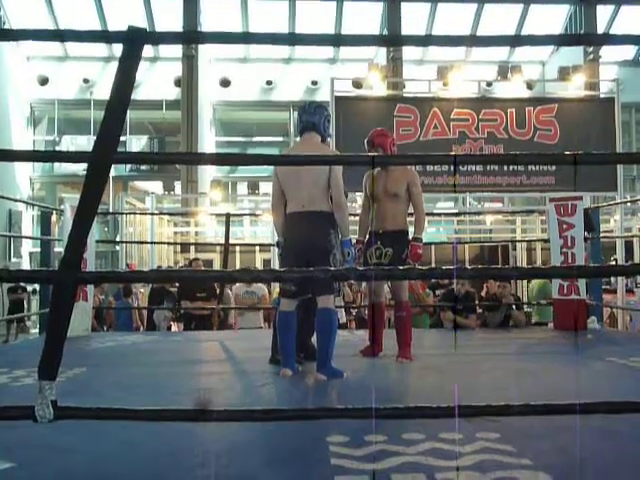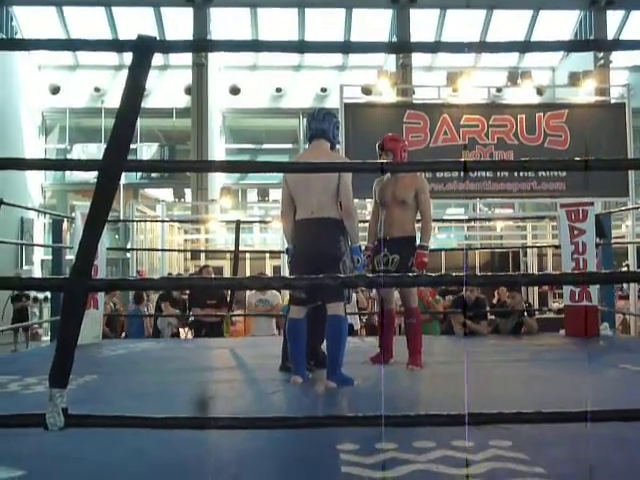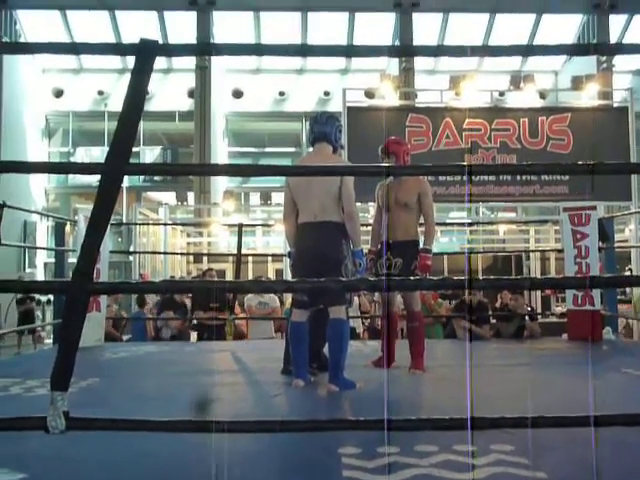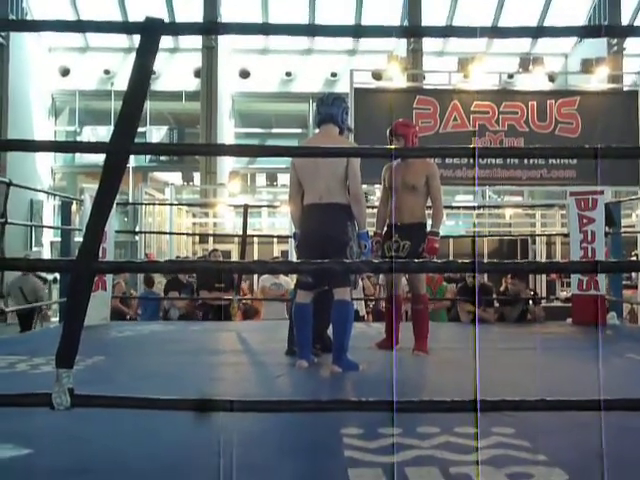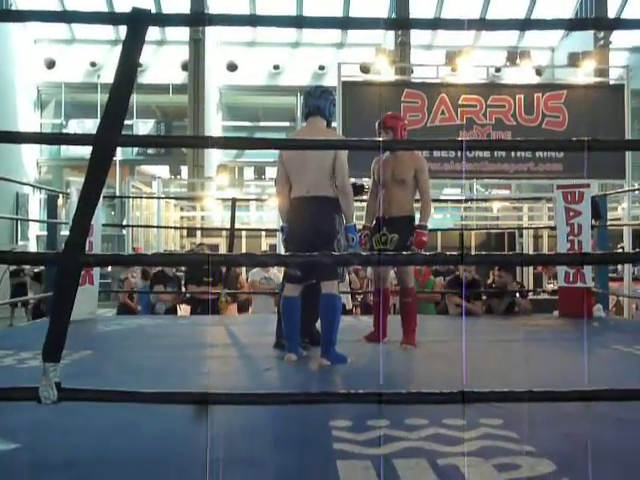
dt=0.7s
person 1, frame 1
right shoulder: (329, 155)
left elbow: (276, 207)
right elbow: (338, 202)
left wrist: (282, 239)
right wrist: (346, 238)
left hip: (292, 229)
right hip: (321, 227)
left knee: (288, 299)
right knee: (325, 298)
left ankle: (287, 363)
right ankle: (324, 366)
person 1, frame 2
right shoulder: (338, 161)
left elbow: (286, 214)
right elbow: (348, 209)
left wrist: (291, 246)
right wrist: (355, 245)
left hip: (302, 236)
right hip: (330, 234)
left knee: (298, 306)
right knee: (335, 305)
left ankle: (297, 370)
right ankle: (334, 374)
person 1, frame 3
right shoulder: (341, 165)
left elbow: (288, 216)
right elbow: (350, 212)
left wrist: (293, 249)
right wrist: (357, 249)
left hip: (304, 239)
right hip: (332, 238)
left knee: (300, 309)
right knee: (338, 308)
left ankle: (299, 373)
right ankle: (336, 377)
person 1, frame 4
right shoulder: (347, 147)
left elbow: (294, 198)
right elbow: (356, 194)
left wrist: (298, 230)
right wrist: (363, 231)
left hip: (310, 221)
right hip: (337, 220)
left knee: (304, 290)
right knee: (342, 290)
left ankle: (303, 355)
right ankle: (339, 358)
person 1, frame 5
right shoulder: (335, 139)
left elbow: (281, 190)
right elbow: (343, 186)
left wrist: (286, 223)
right wrist: (350, 223)
left hip: (298, 215)
right hip: (326, 212)
left knee: (292, 283)
right knee: (330, 282)
left ankle: (291, 348)
right ankle: (328, 351)
person 2, frame 1
left shoulder: (408, 174)
right shoulder: (369, 178)
left elbow: (419, 210)
left wrist: (417, 241)
right wrist: (360, 241)
left hip: (398, 237)
right hip: (374, 237)
left knee: (400, 292)
right knee: (374, 292)
left ankle: (404, 348)
right ankle: (374, 343)
person 2, frame 2
left shoulder: (417, 181)
right shoulder: (379, 184)
left elbow: (426, 218)
left wrist: (423, 249)
right wrist: (369, 248)
left hip: (405, 244)
right hip: (382, 245)
left knee: (409, 299)
right knee: (384, 300)
left ankle: (415, 355)
right ankle: (385, 351)
person 2, frame 3
left shoulder: (420, 184)
right shoulder: (381, 187)
left elbow: (429, 222)
left wrist: (426, 252)
right wrist: (372, 251)
left hip: (409, 247)
right hip: (385, 247)
left knee: (412, 302)
right knee: (387, 303)
left ankle: (418, 359)
right ankle: (387, 354)
person 2, frame 4
left shoulder: (427, 167)
right shoulder: (388, 170)
left elbow: (437, 204)
left wrist: (434, 235)
right wrist: (377, 233)
left hip: (416, 230)
right hip: (392, 230)
left knee: (417, 285)
right knee: (391, 285)
left ankle: (421, 341)
right ankle: (391, 336)
person 2, frame 5
left shoulder: (416, 161)
right shoulder: (377, 163)
left elbow: (425, 198)
left wrist: (422, 228)
right wrist: (367, 227)
left hip: (404, 223)
right hip: (381, 223)
left knee: (406, 277)
right knee: (379, 277)
left ankle: (409, 333)
right ankle: (379, 329)
